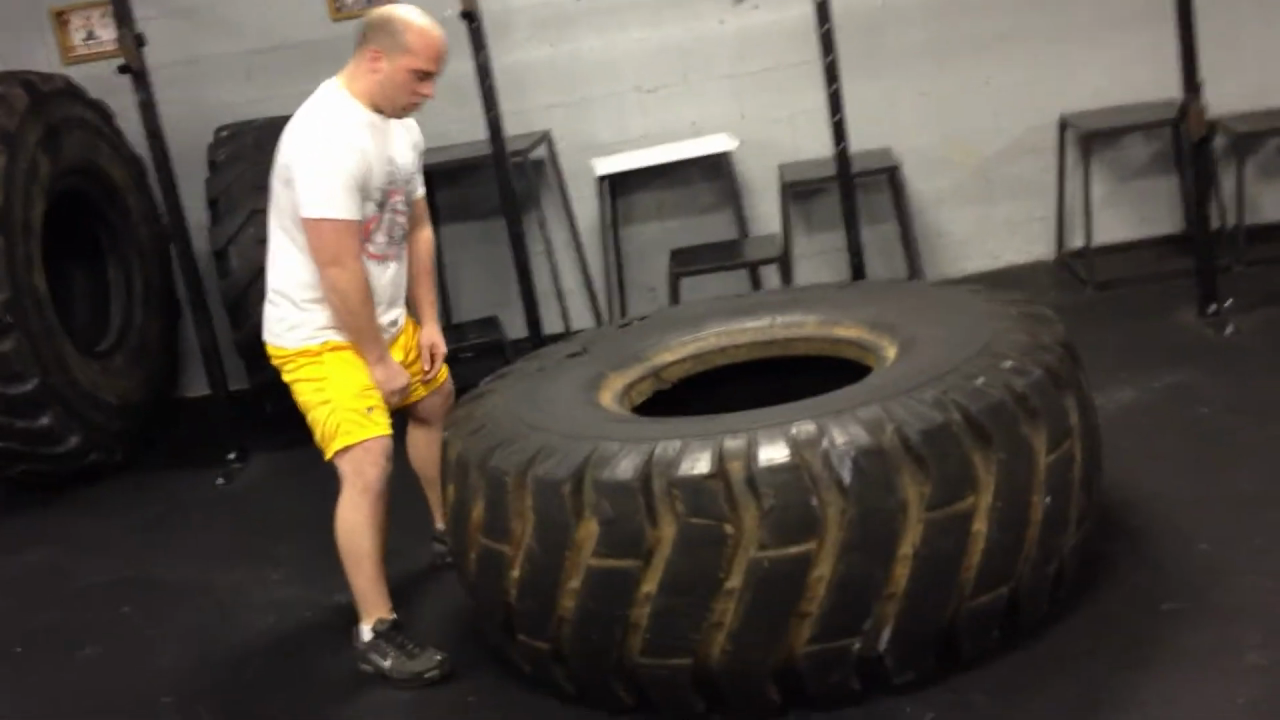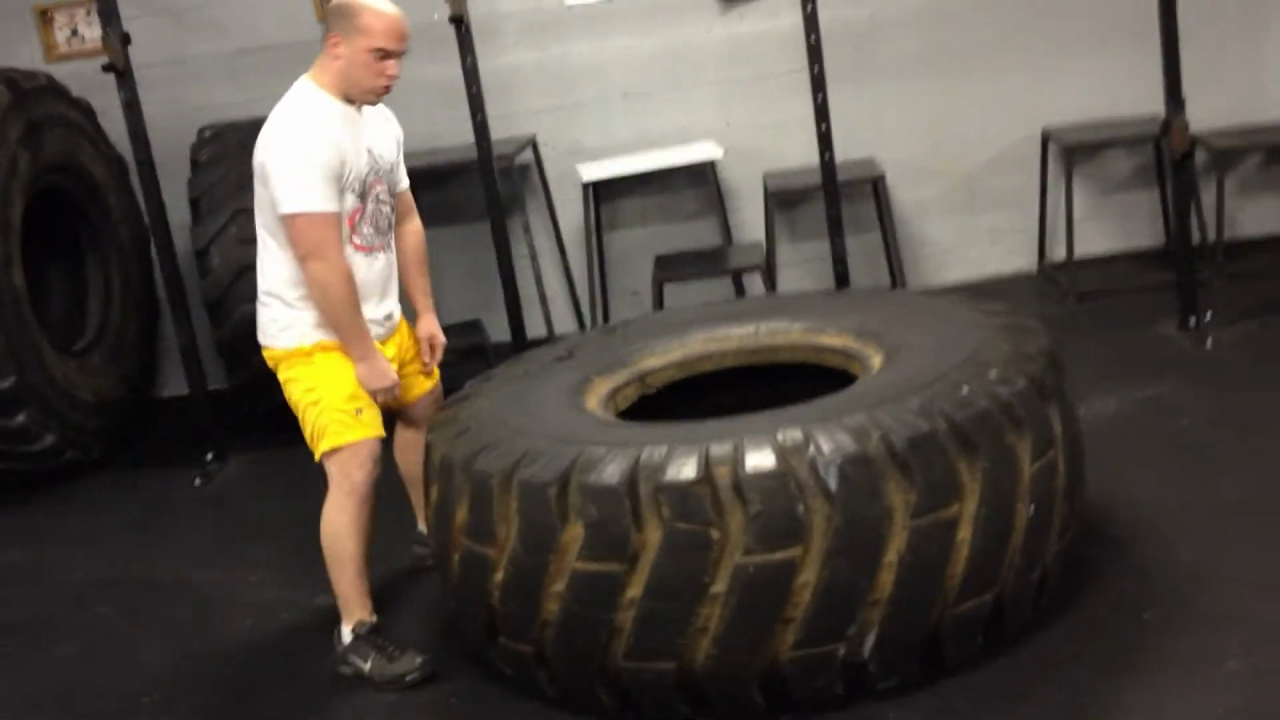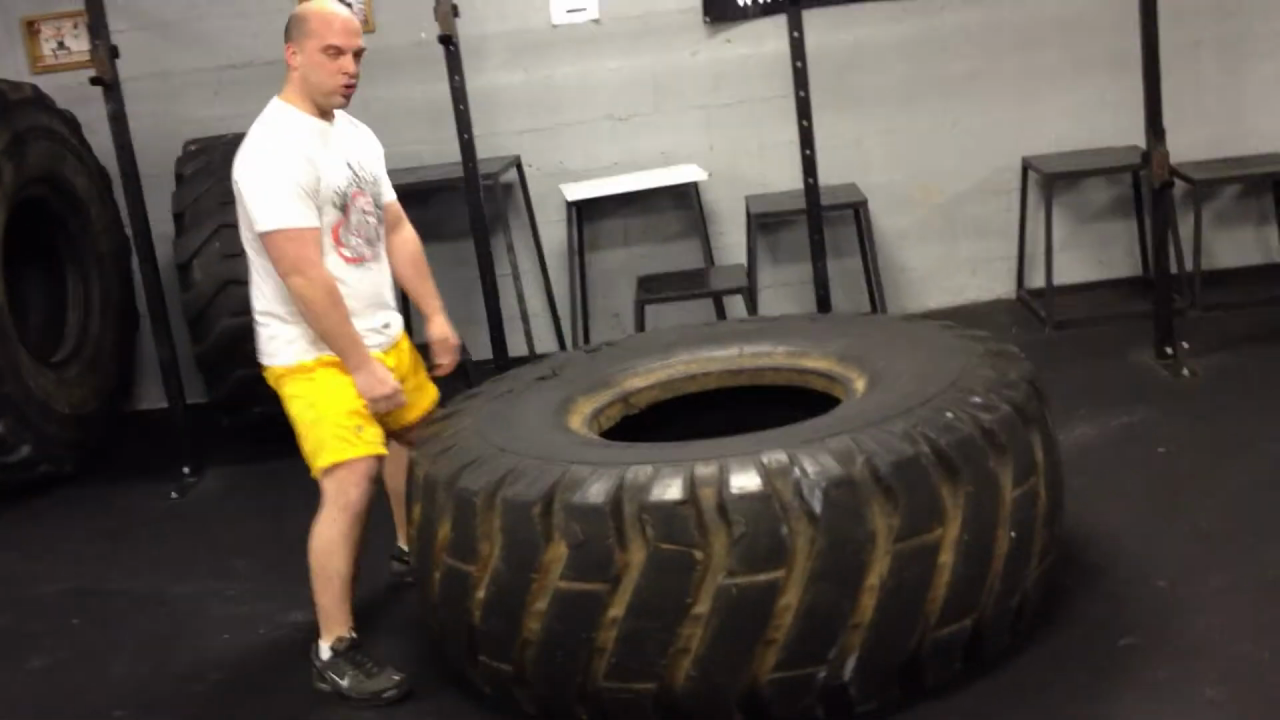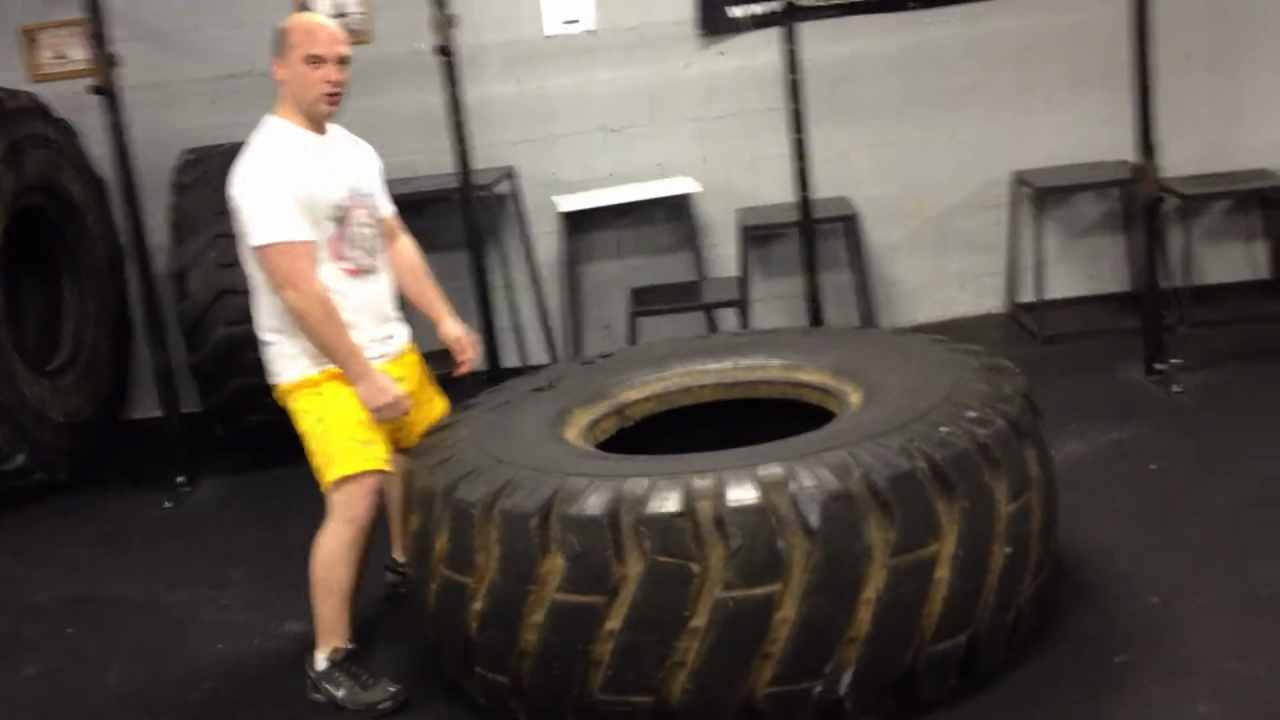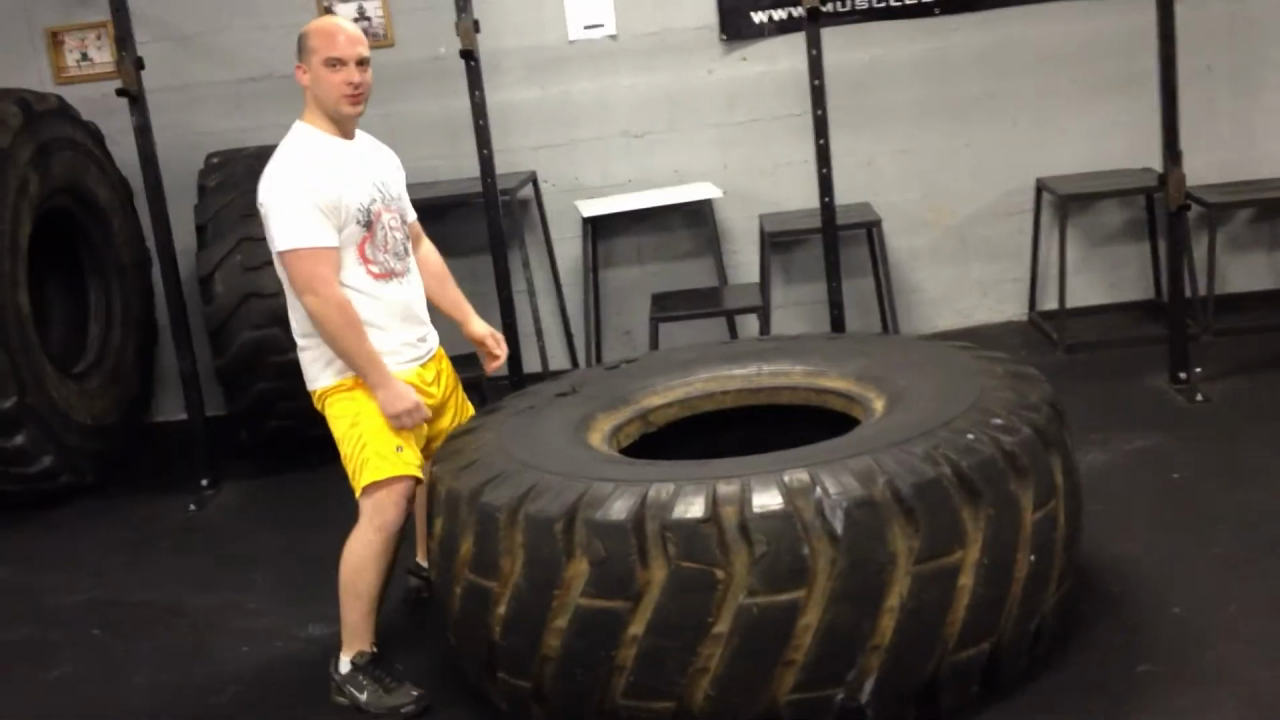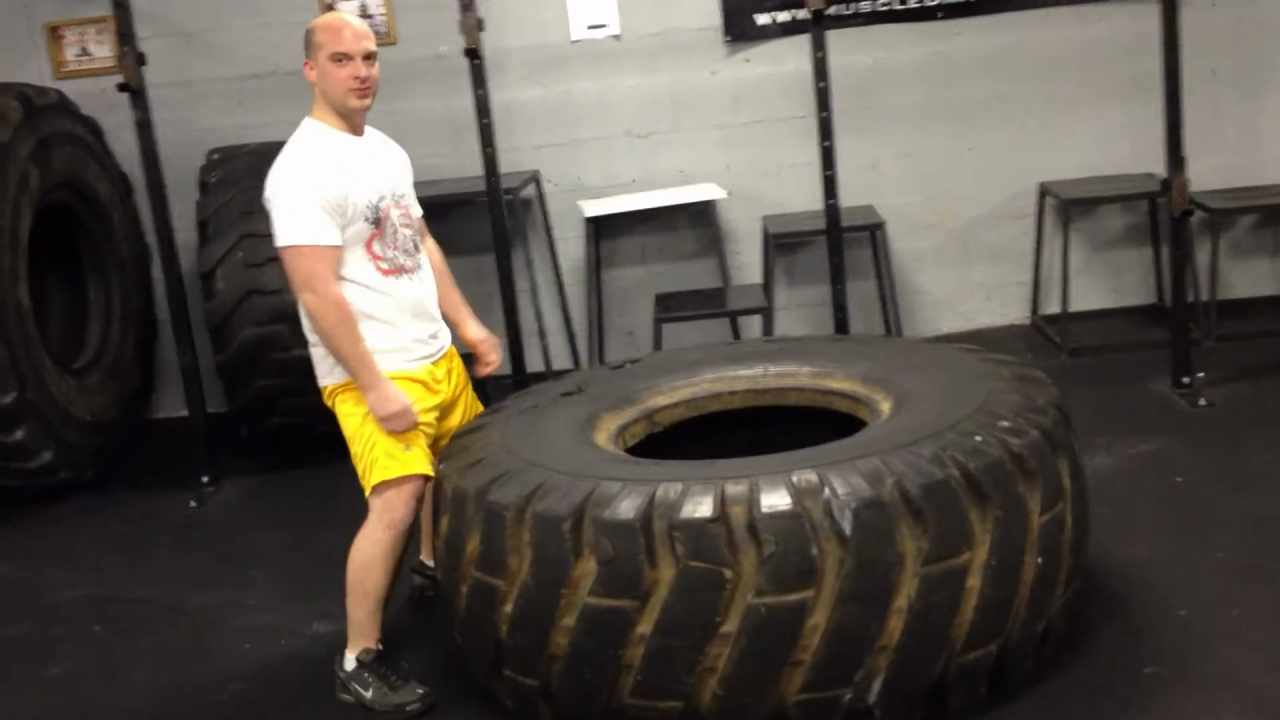
dt=0.1s
person 1, frame 1
left shoulder: (399, 128)
right shoulder: (329, 136)
left elbow: (416, 226)
right elbow: (339, 268)
left wrist: (427, 320)
right wrist: (378, 360)
left hip: (385, 321)
right hip: (321, 336)
left knee: (436, 407)
right knee: (368, 470)
left ankle: (450, 529)
right ankle: (375, 633)
person 1, frame 2
left shoulder: (379, 121)
right shoulder: (302, 131)
left elbow: (404, 220)
right elbow: (319, 262)
left wrist: (425, 314)
right wrist: (364, 357)
left hip: (379, 319)
right hip: (314, 335)
left knee: (425, 409)
right knee: (356, 470)
left ankle: (432, 531)
right ankle: (357, 635)
person 1, frame 3
left shoulder: (357, 135)
right shoulder: (275, 149)
left elbow: (395, 229)
right elbow: (304, 276)
left wrist: (433, 317)
right wrist: (360, 368)
left hip: (381, 334)
right hip: (313, 354)
left knee: (415, 432)
right knee: (349, 489)
left ankle: (413, 550)
right ankle: (334, 651)
person 1, frame 4
left shoulder: (351, 149)
right shoulder: (269, 165)
left elbow: (395, 241)
right elbow: (298, 289)
left wrist: (446, 319)
right wrist: (363, 377)
left hip: (389, 346)
right hip: (323, 368)
left knee: (421, 447)
right knee: (356, 500)
left ankle: (407, 560)
right ankle: (331, 662)
person 1, frame 5
left shoulder: (378, 153)
right shoulder: (296, 173)
left elbow: (417, 246)
right elbow: (319, 296)
left wrist: (470, 322)
right wrist: (381, 383)
left hip: (424, 353)
right hip: (358, 373)
right knee: (386, 507)
left ankle: (432, 566)
person 1, frame 6
left shoulder: (387, 150)
right shoulder: (304, 169)
right elbow: (318, 293)
left wrist: (467, 325)
right wrist: (375, 386)
left hip: (433, 351)
right hip: (370, 370)
right knee: (396, 504)
left ankle: (434, 565)
right ankle: (359, 662)
